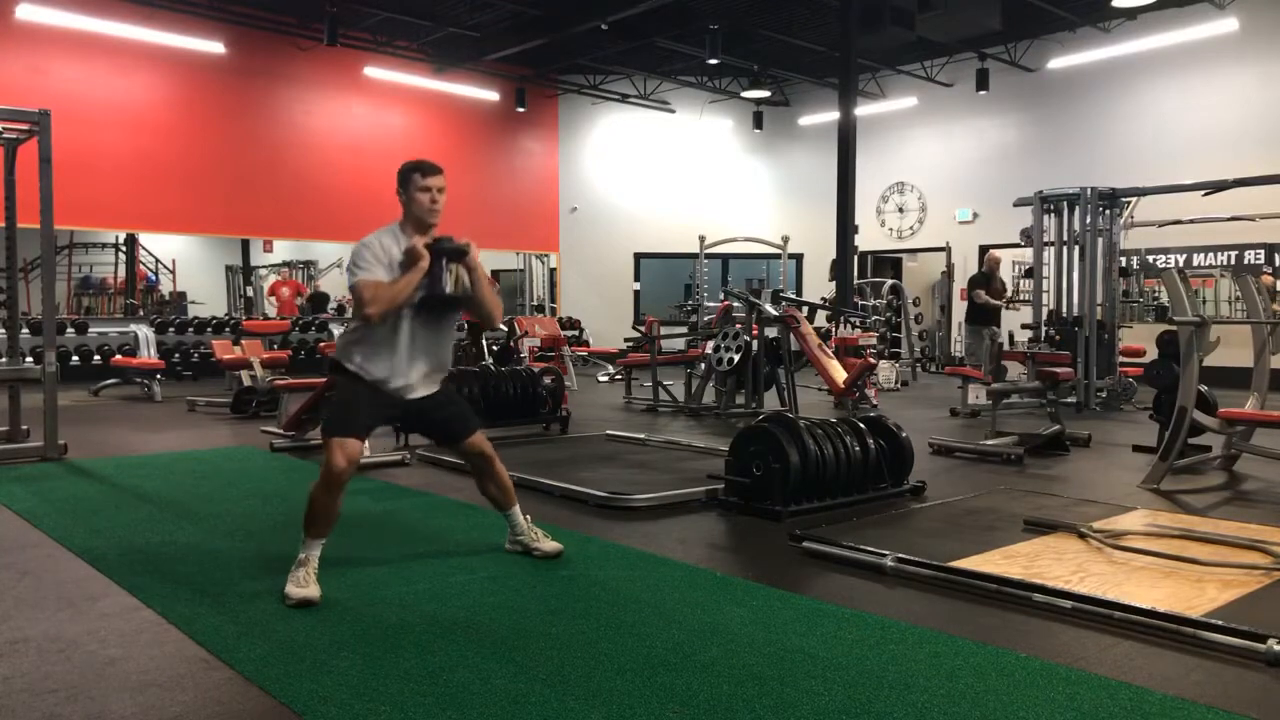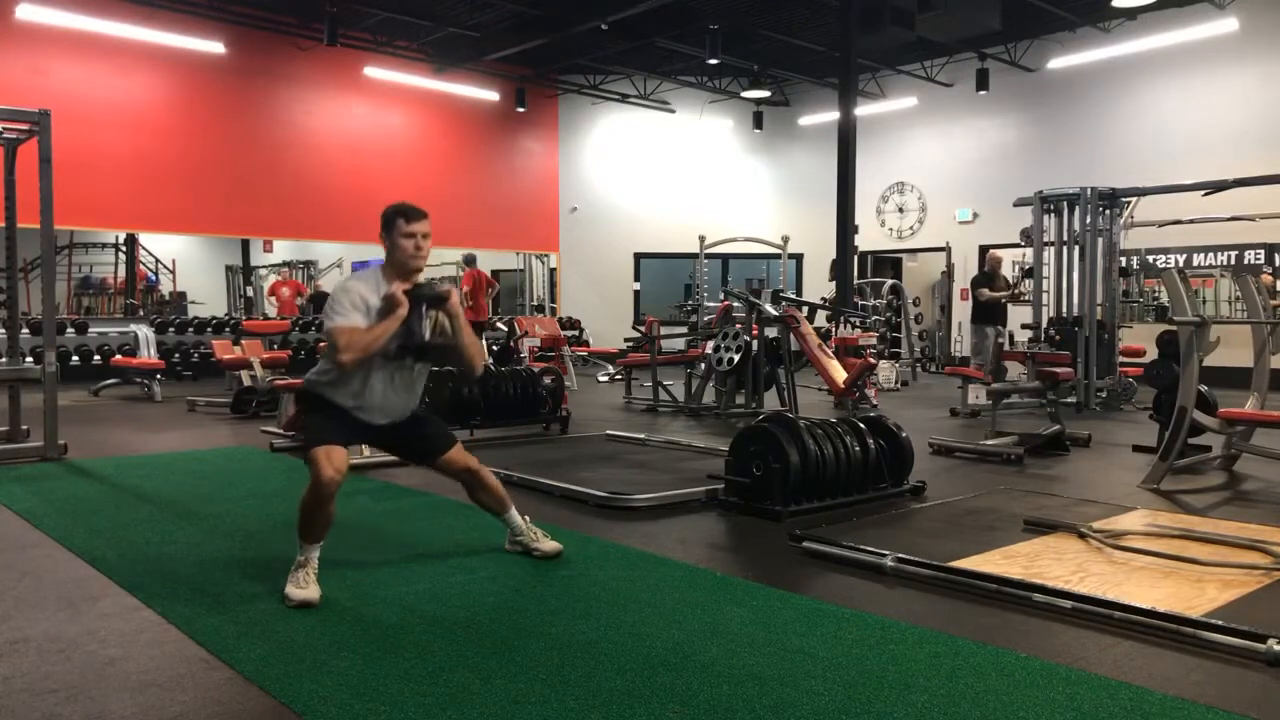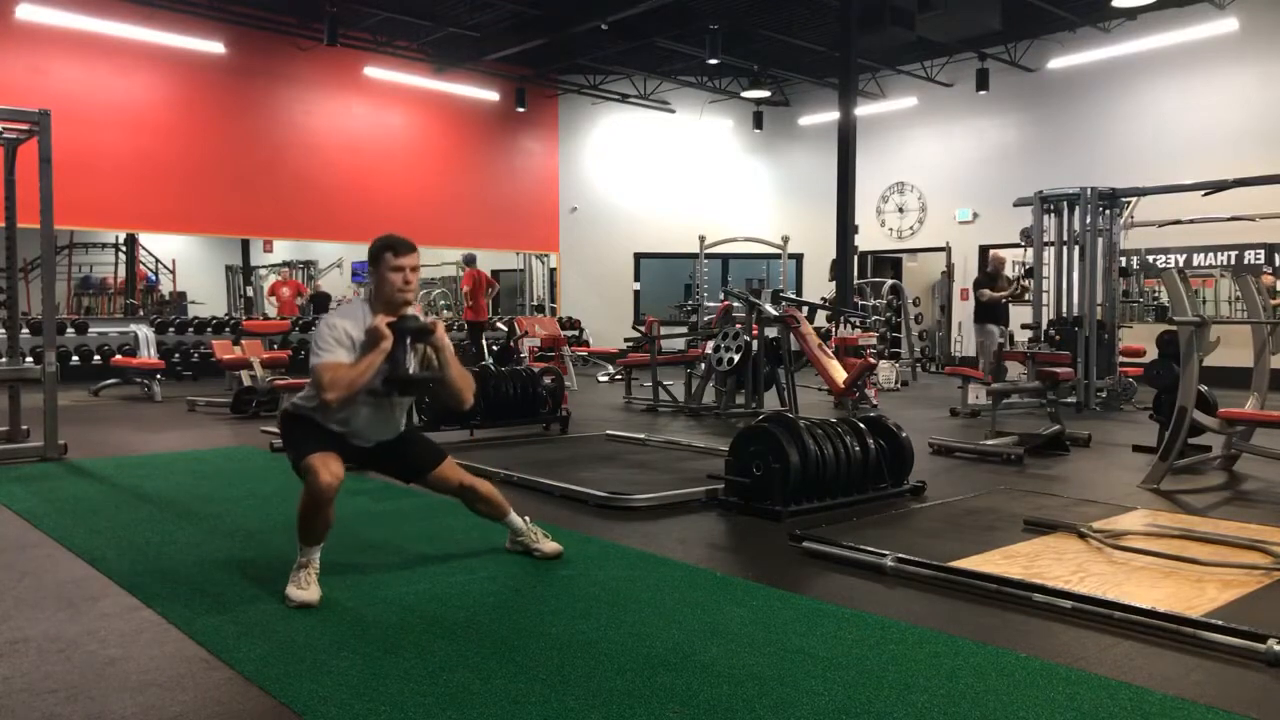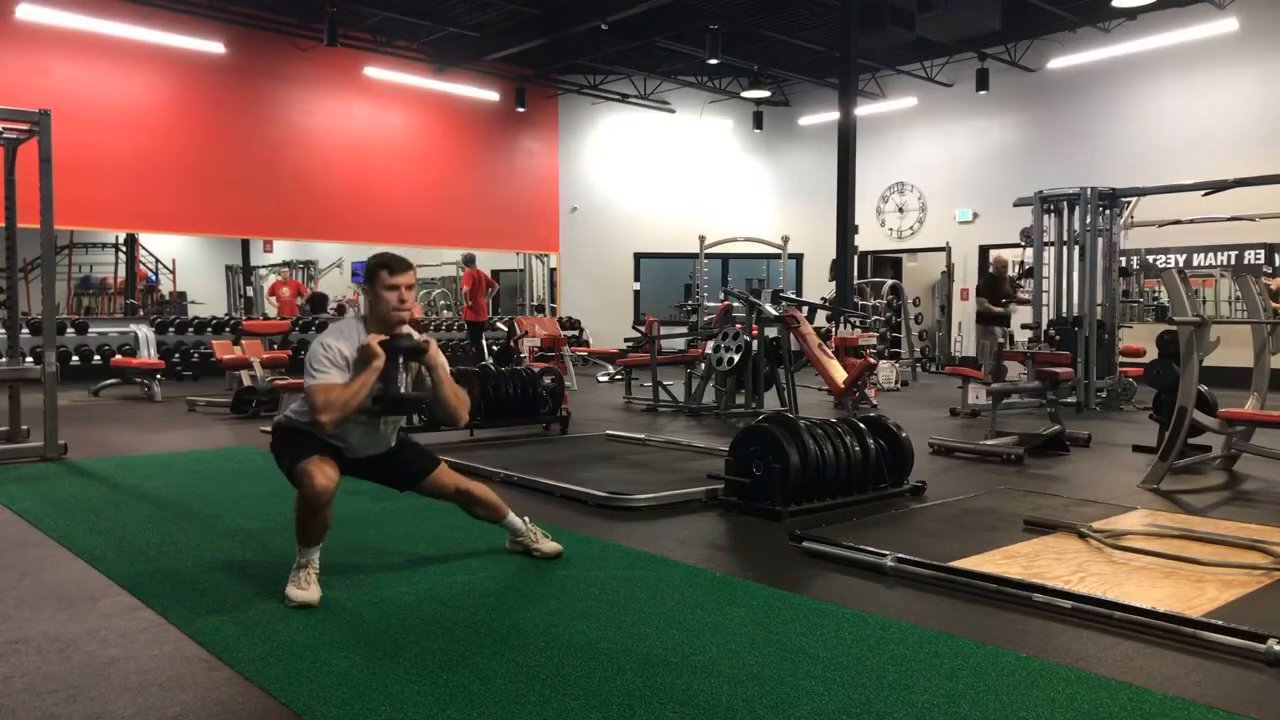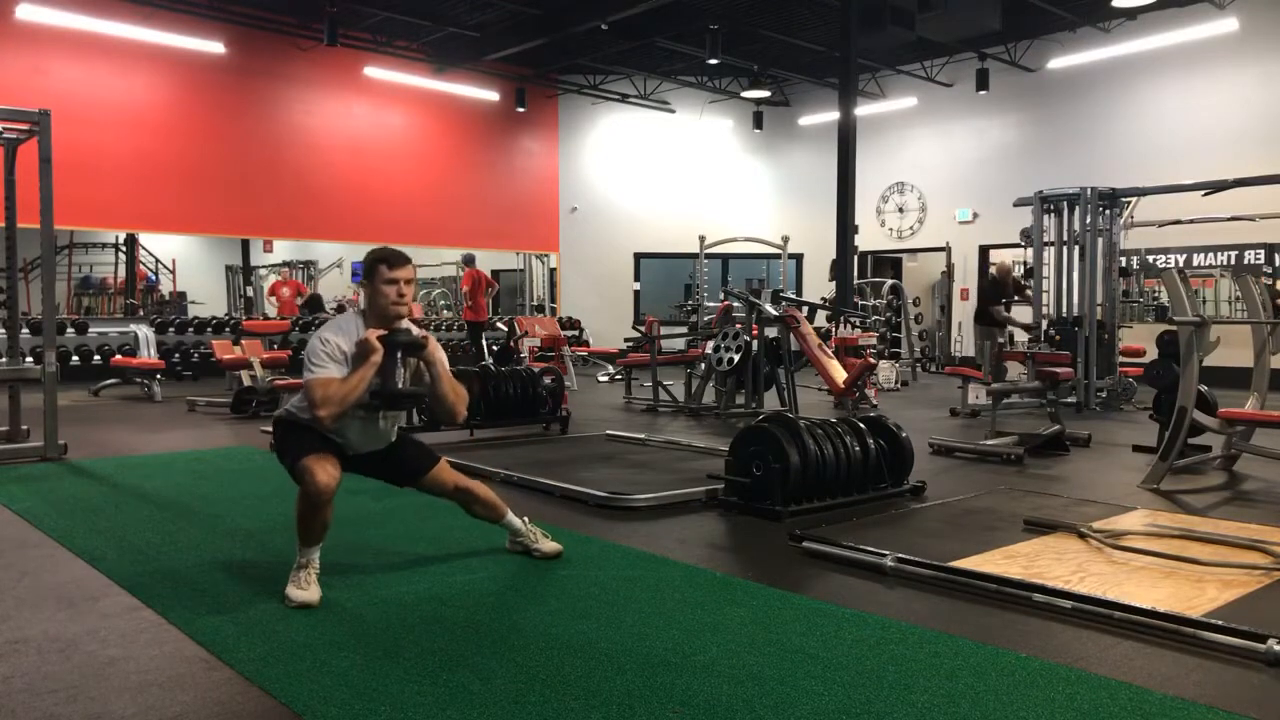
dt=0.3s
person 1, frame 1
right shoulder: (375, 247)
left elbow: (493, 317)
right elbow: (371, 308)
left wrist: (473, 266)
right wrist: (417, 267)
left hip: (426, 383)
right hip: (366, 378)
left knee: (482, 452)
right knee: (339, 465)
left ankle: (520, 531)
right ankle: (307, 561)
person 1, frame 2
right shoulder: (355, 290)
left elbow: (474, 366)
right elbow: (345, 355)
left wrist: (455, 313)
right wrist: (396, 314)
left hip: (398, 410)
right hip: (333, 404)
left knee: (468, 467)
right knee: (329, 474)
left ankle: (521, 531)
right ankle: (306, 563)
person 1, frame 3
right shoulder: (340, 324)
left elbow: (463, 400)
right elbow: (331, 394)
left wrist: (442, 348)
right wrist: (380, 347)
left hip: (385, 432)
right hip: (318, 424)
left knee: (462, 481)
right knee: (325, 480)
left ankle: (521, 532)
right ankle: (307, 563)
person 1, frame 4
left shoulder: (419, 347)
right shoulder: (334, 344)
left elbow: (459, 417)
right elbow: (326, 417)
left wrist: (435, 366)
right wrist: (373, 366)
left hip: (379, 443)
right hip: (308, 436)
left knee: (459, 487)
right knee: (320, 483)
left ankle: (521, 532)
right ankle: (306, 564)
person 1, frame 5
left shoulder: (419, 342)
right shoulder: (333, 338)
left elbow: (456, 413)
right elbow: (324, 412)
left wrist: (434, 362)
right wrist: (371, 360)
left hip: (378, 438)
right hip: (309, 430)
left knee: (457, 484)
right knee: (322, 481)
left ankle: (520, 531)
right ankle: (307, 564)
